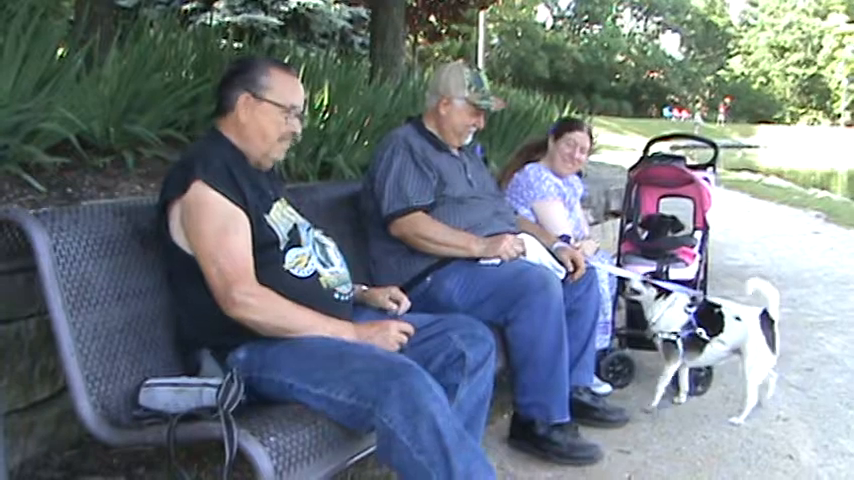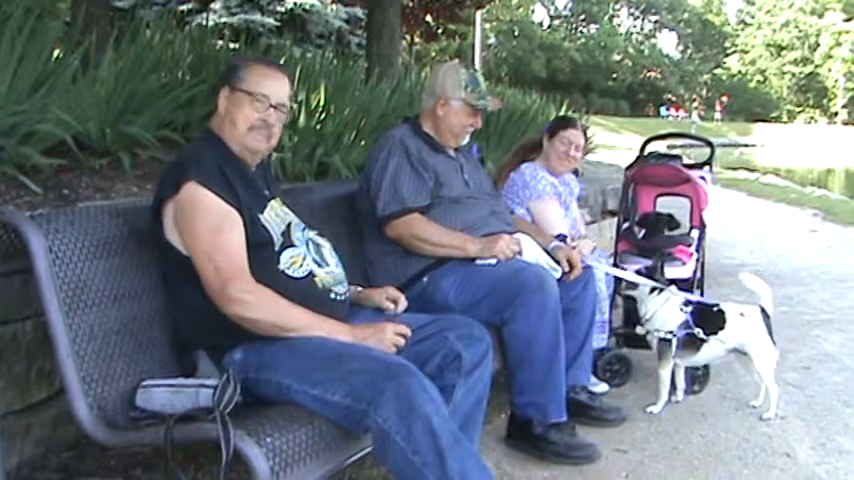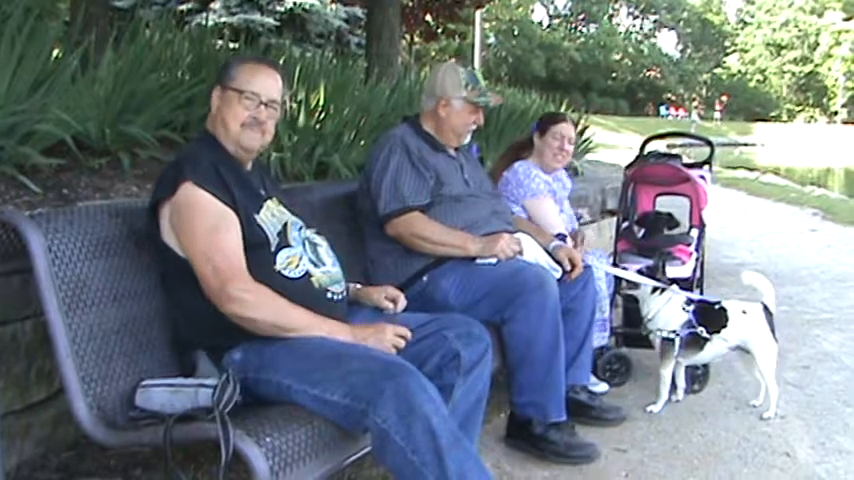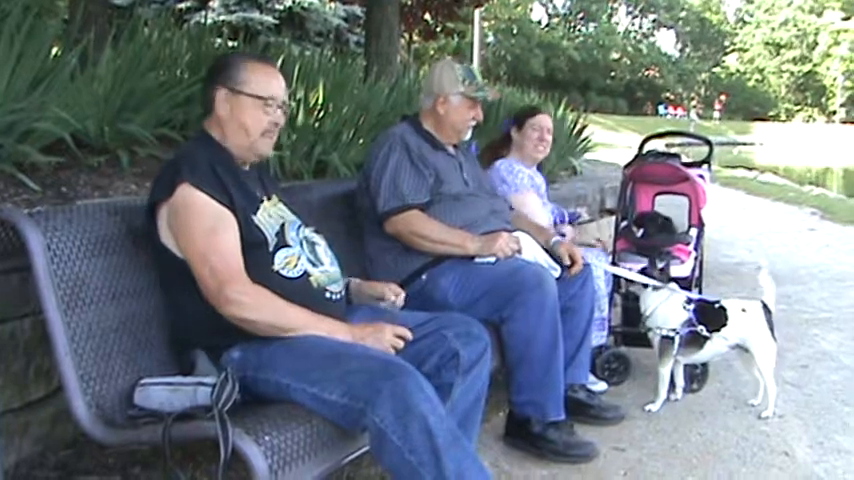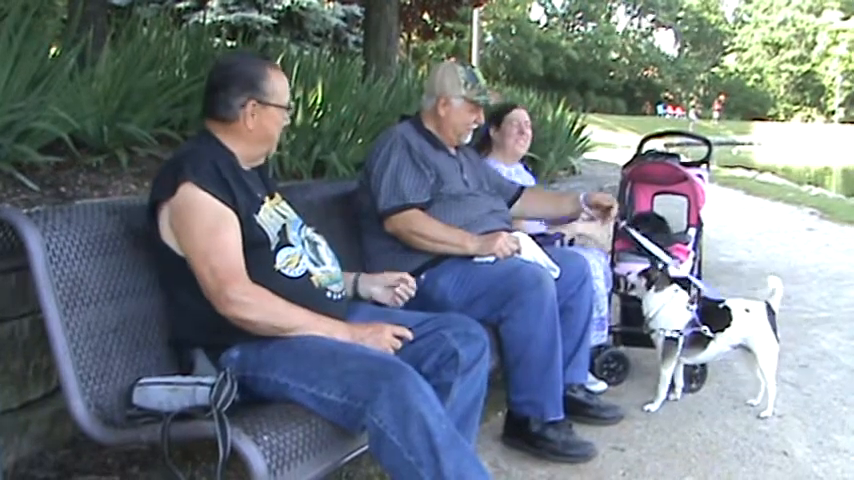
dt=0.3s
person 1, frame 1
left shoulder: (258, 170)
right shoulder: (206, 179)
right elbow: (241, 300)
left wrist: (361, 294)
right wrist: (354, 333)
left hip: (329, 321)
right hip: (261, 346)
left knee: (468, 342)
right knee: (403, 386)
person 1, frame 2
left shoulder: (254, 171)
right shoulder: (199, 179)
right elbow: (238, 296)
left wrist: (356, 295)
right wrist: (350, 335)
left hip: (323, 322)
right hip: (258, 348)
left knee: (466, 341)
right knee: (400, 388)
person 1, frame 3
left shoulder: (254, 172)
right shoulder: (195, 180)
right elbow: (237, 297)
left wrist: (356, 293)
right wrist: (350, 335)
left hip: (326, 320)
right hip: (257, 347)
left knee: (465, 340)
right knee: (399, 387)
person 1, frame 4
left shoulder: (253, 170)
right shoulder: (193, 182)
right elbow: (235, 299)
left wrist: (354, 289)
right wrist: (350, 335)
left hip: (325, 319)
right hip: (257, 347)
left knee: (464, 339)
right knee: (397, 387)
person 1, frame 5
left shoulder: (248, 170)
right shoulder: (195, 181)
right elbow: (235, 299)
left wrist: (362, 284)
right wrist: (349, 335)
left hip: (322, 319)
right hip: (255, 347)
left knee: (463, 340)
right knee: (396, 387)
person 2, frame 1
left shoulder: (466, 153)
right shoulder: (405, 147)
left elbow: (503, 213)
right elbow: (404, 223)
left wrist: (555, 244)
right wrist: (480, 245)
left hip: (495, 260)
right hip: (435, 275)
left knee: (579, 275)
right knee: (538, 286)
left ankle: (574, 389)
right ankle: (539, 422)
person 2, frame 2
left shoulder: (461, 153)
right shoulder: (401, 148)
left elbow: (499, 212)
right elbow: (400, 225)
left wrist: (551, 244)
right wrist: (476, 246)
left hip: (491, 260)
right hip: (432, 276)
left knee: (576, 276)
right knee: (534, 285)
left ankle: (571, 388)
right ankle: (537, 421)
person 2, frame 3
left shoulder: (460, 153)
right shoulder: (401, 147)
left elbow: (499, 212)
right elbow: (400, 223)
left wrist: (551, 243)
right wrist: (477, 244)
left hip: (490, 260)
right hip: (433, 275)
left knee: (576, 273)
right knee: (534, 285)
left ankle: (570, 388)
right ankle: (536, 420)
person 2, frame 4
left shoulder: (460, 152)
right shoulder: (400, 145)
left elbow: (500, 210)
right elbow: (399, 221)
left wrist: (551, 239)
right wrist: (475, 244)
left hip: (489, 258)
right hip: (431, 274)
left knee: (575, 271)
right knee: (533, 284)
left ankle: (570, 386)
right ankle: (535, 420)
person 2, frame 5
left shoulder: (463, 153)
right shoulder: (402, 144)
left elbow: (516, 198)
right elbow: (398, 220)
left wrist: (580, 201)
right wrist: (475, 242)
left hip: (485, 257)
right hip: (431, 272)
left knee: (574, 268)
right knee: (531, 284)
left ankle: (567, 386)
right ankle: (534, 419)
person 3, frame 1
left shoulder: (571, 181)
right shoulder: (537, 178)
left elbow: (582, 229)
right elbow: (562, 239)
left wrist: (588, 243)
right wrist: (582, 247)
left knee: (605, 263)
right knee: (593, 273)
person 3, frame 2
left shoulder: (567, 180)
right shoulder: (532, 178)
left elbow: (578, 228)
right elbow: (558, 238)
left wrist: (584, 243)
right wrist: (579, 245)
left knee: (602, 262)
right knee: (590, 272)
person 3, frame 3
left shoulder: (560, 177)
right shoulder: (526, 176)
left elbow: (566, 224)
right elbow: (555, 234)
left wrist: (578, 235)
right wrist: (574, 240)
left knee: (600, 261)
right knee: (590, 268)
person 3, frame 4
left shoulder: (530, 172)
right shoulder: (509, 172)
right elbow: (540, 229)
left wrist: (576, 235)
right wrist: (566, 233)
left knee: (597, 259)
right knee: (588, 267)
person 3, frame 5
left shoulder: (517, 170)
right shoulder: (493, 173)
right elbow: (522, 228)
left wrist: (564, 230)
left knee: (595, 258)
right knee: (585, 265)
